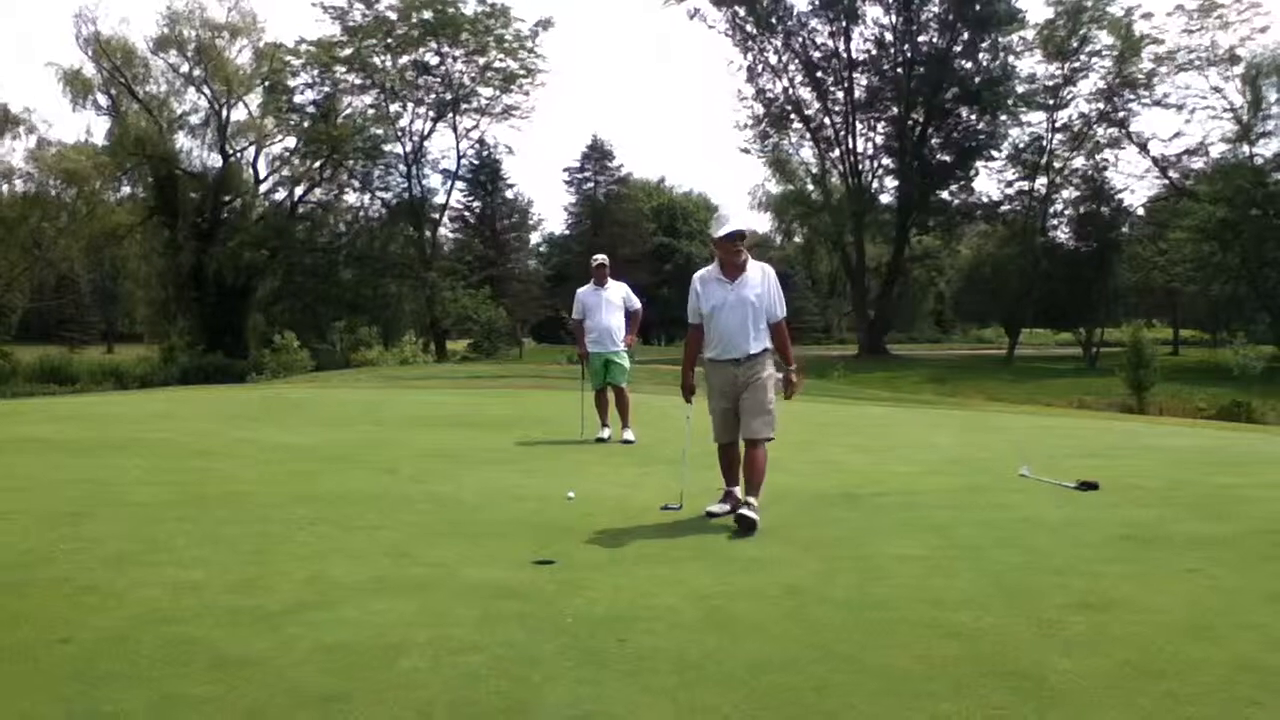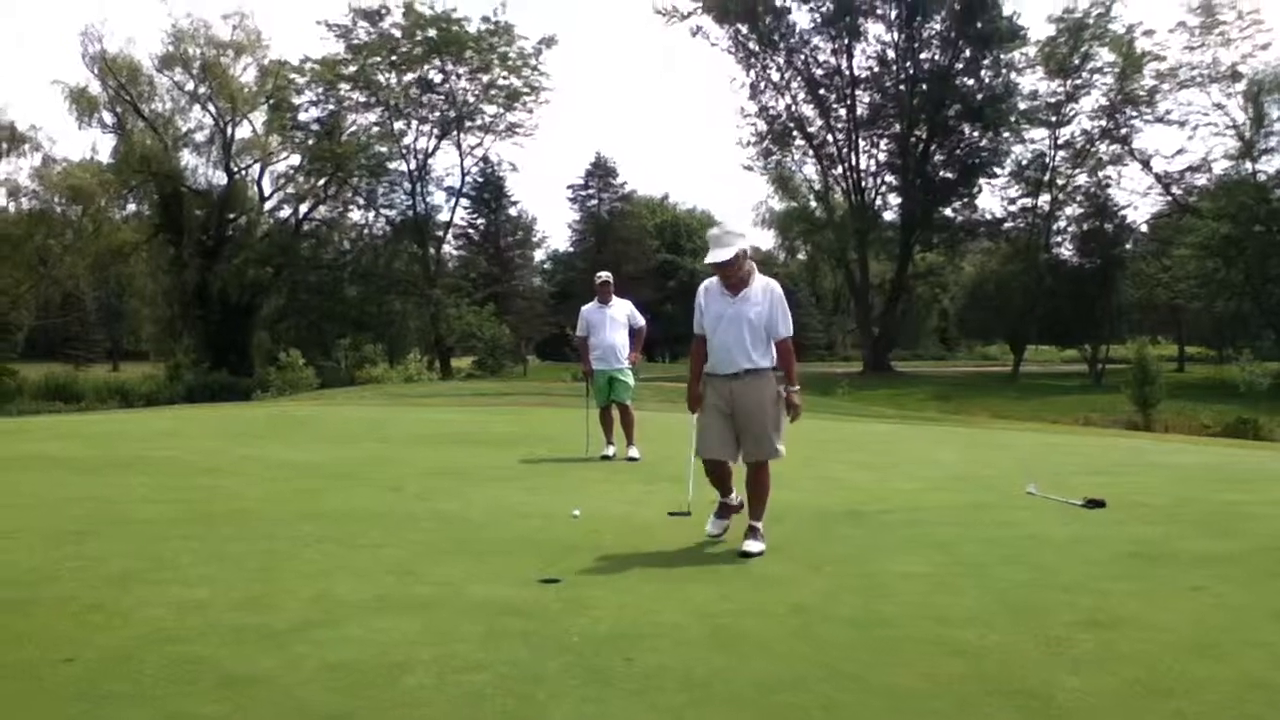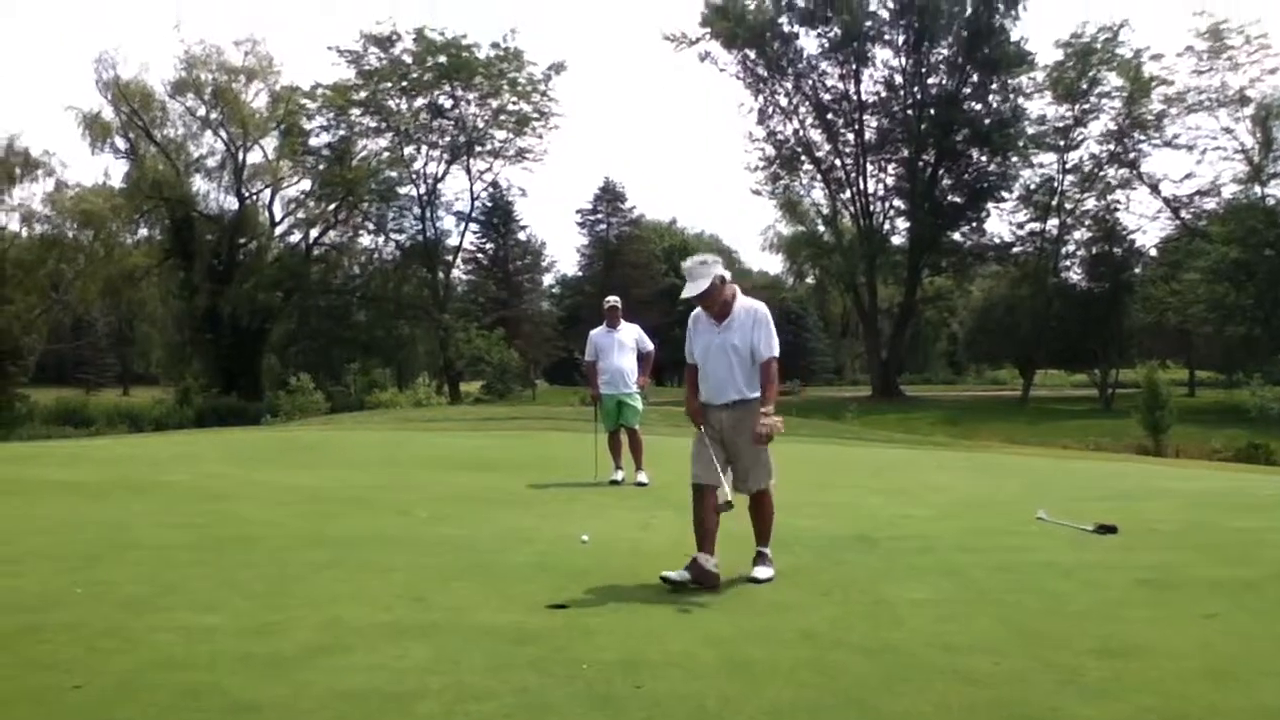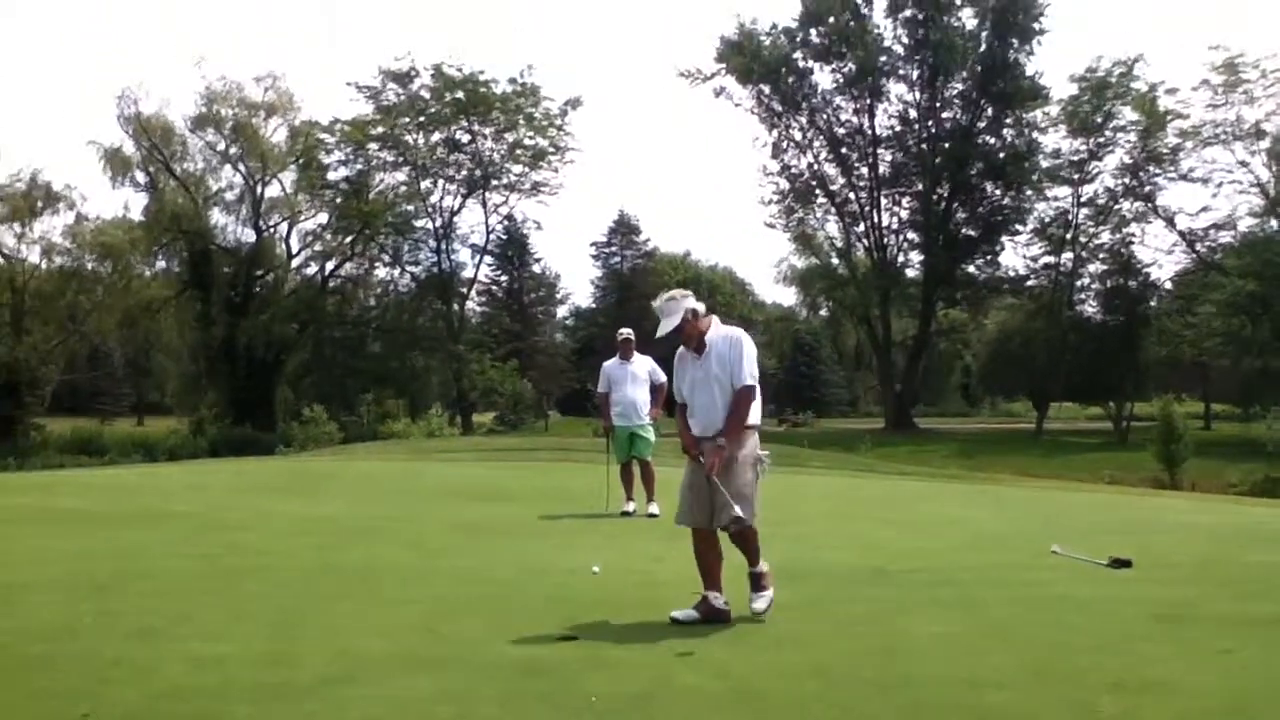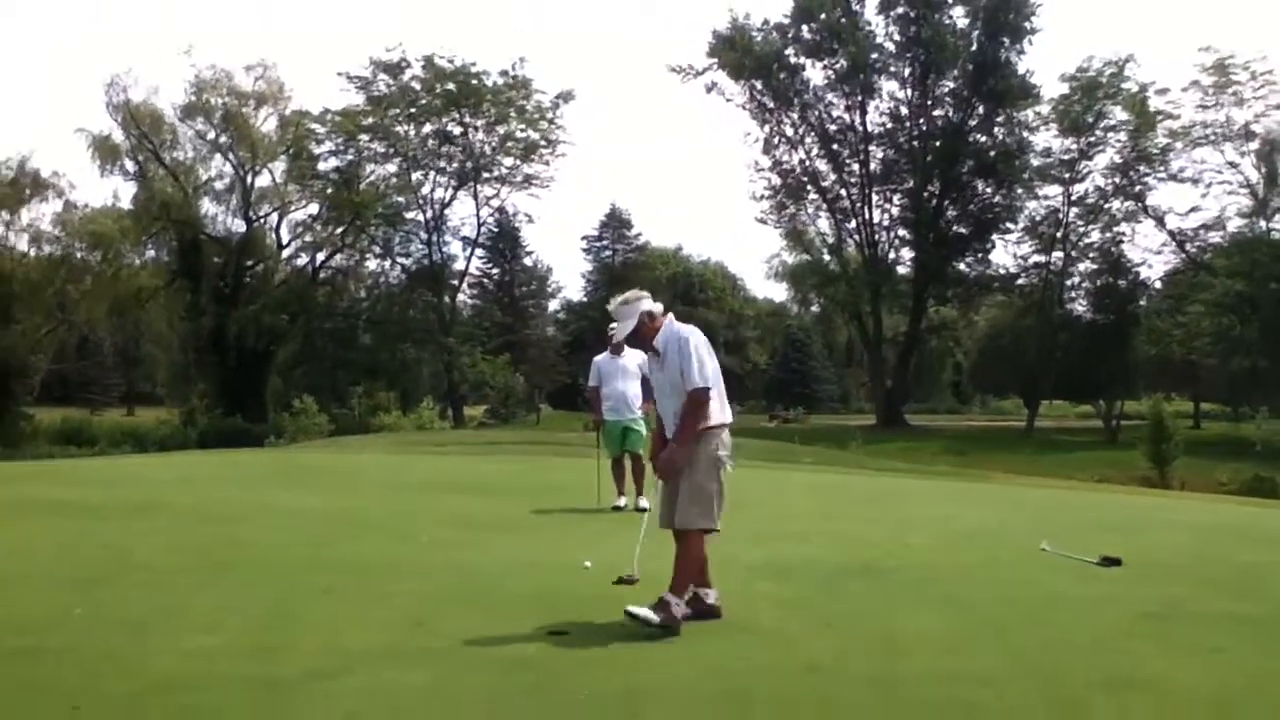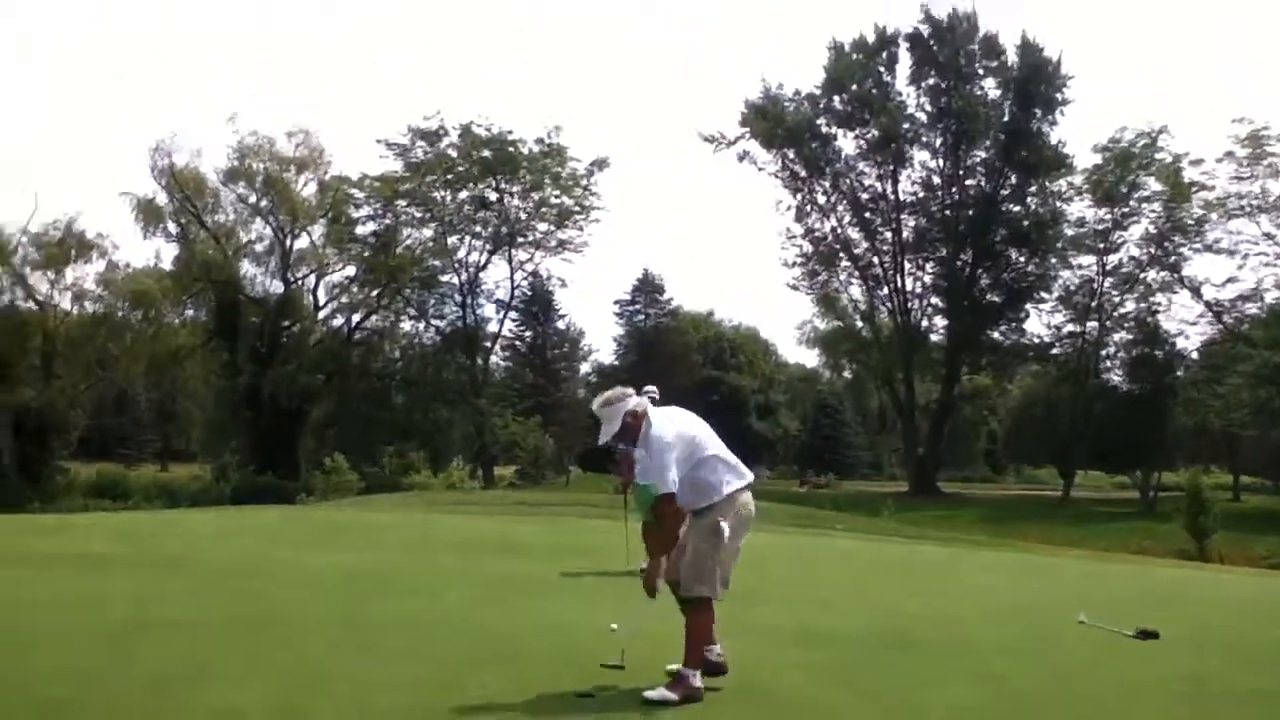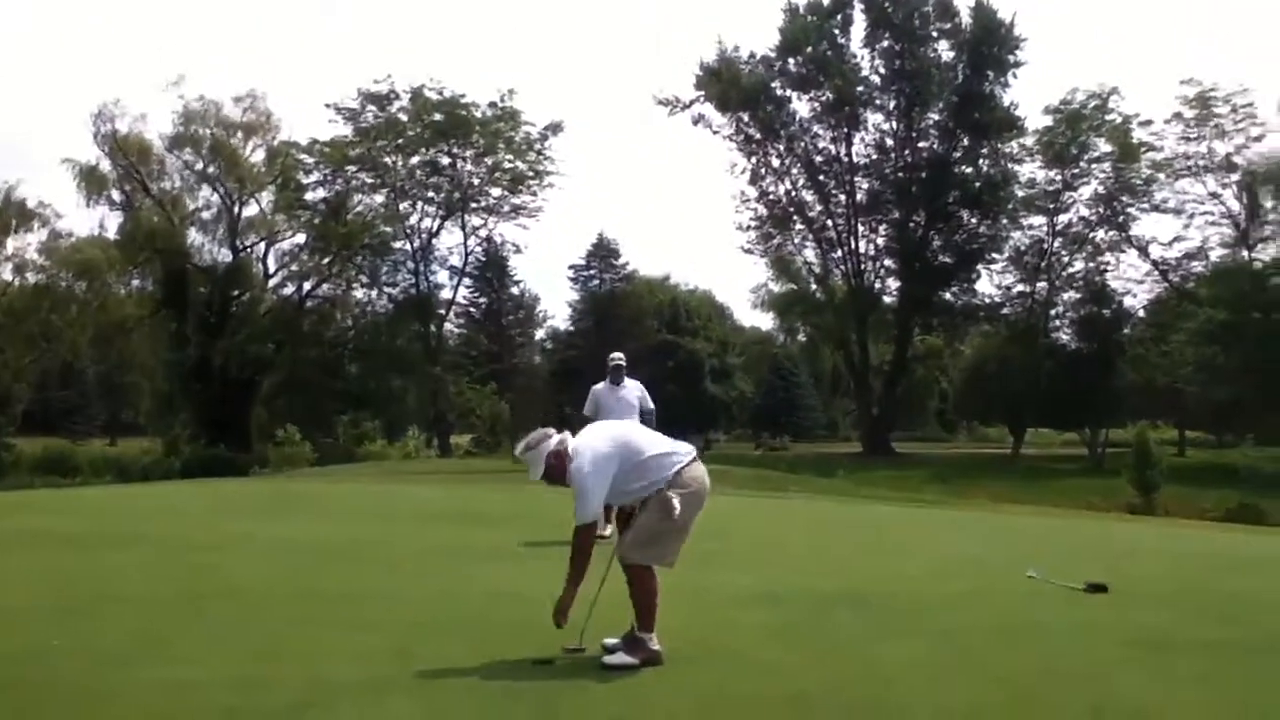
dt=0.3s
person 1, frame 1
left shoulder: (765, 275)
right shoulder: (701, 281)
left elbow: (778, 324)
right elbow: (696, 330)
left wrist: (790, 367)
right wrist: (687, 373)
left hip: (757, 366)
right hip: (718, 368)
left knee: (755, 436)
right knee: (726, 438)
left ankle: (750, 505)
right ankle: (732, 492)
person 1, frame 2
left shoulder: (769, 290)
right shoulder: (706, 291)
left elbow: (784, 343)
right elbow: (700, 341)
left wrist: (792, 388)
right wrist: (693, 384)
left hip: (756, 383)
right hip: (715, 384)
left knee: (757, 459)
right knee: (711, 457)
left ankle: (755, 528)
right ankle: (728, 500)
person 1, frame 3
left shoulder: (755, 312)
right shoulder: (696, 319)
left elbow: (769, 364)
left wrist: (768, 411)
right wrist: (691, 400)
left hip: (747, 412)
right hip: (709, 414)
left knee: (757, 487)
right knee: (703, 486)
left ankle: (763, 555)
right ankle: (704, 564)
person 1, frame 4
left shoulder: (734, 340)
right shoulder: (682, 356)
left elbow: (746, 394)
left wrist: (724, 444)
right wrist: (685, 435)
left hip: (735, 443)
right hip: (701, 447)
left knee: (736, 520)
right knee: (699, 524)
left ankle: (758, 571)
right ankle: (714, 600)
person 1, frame 5
left shoulder: (684, 338)
right shoulder: (656, 351)
left elbow: (698, 397)
left wrist: (675, 447)
right wrist: (660, 446)
left hip: (705, 439)
right hip: (682, 441)
left knee: (692, 523)
right knee: (682, 523)
left ankle: (672, 605)
right ankle: (704, 598)
person 1, frame 6
left shoulder: (660, 435)
right shoulder: (663, 419)
left elbow: (666, 502)
left wrist: (655, 559)
left hip: (725, 504)
right hip: (708, 504)
left knee: (698, 590)
right knee: (679, 579)
left ankle: (690, 678)
right ankle: (710, 653)
person 1, frame 7
left shoulder: (584, 466)
right shoulder: (585, 441)
left elbow: (584, 534)
left wrist: (569, 591)
right wrist: (627, 515)
left hip: (684, 482)
right hip: (685, 476)
left knee: (635, 557)
right knee: (635, 554)
left ankle: (647, 643)
right ankle: (641, 633)
